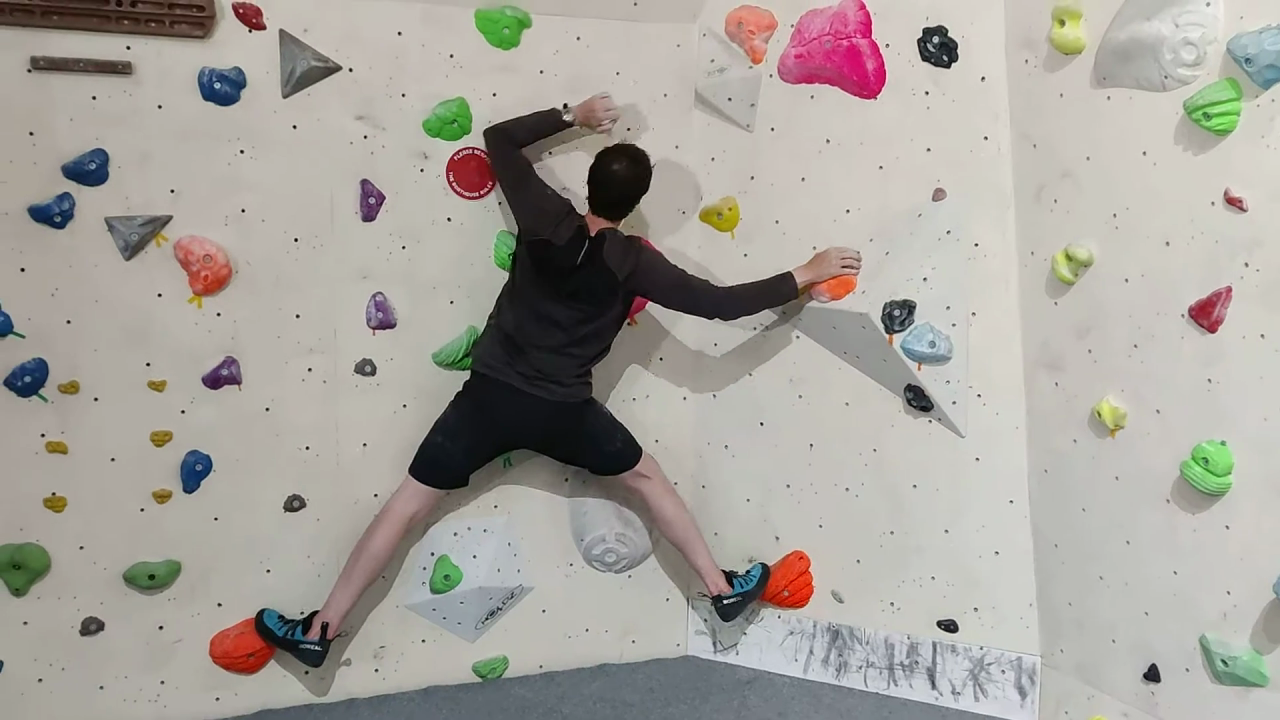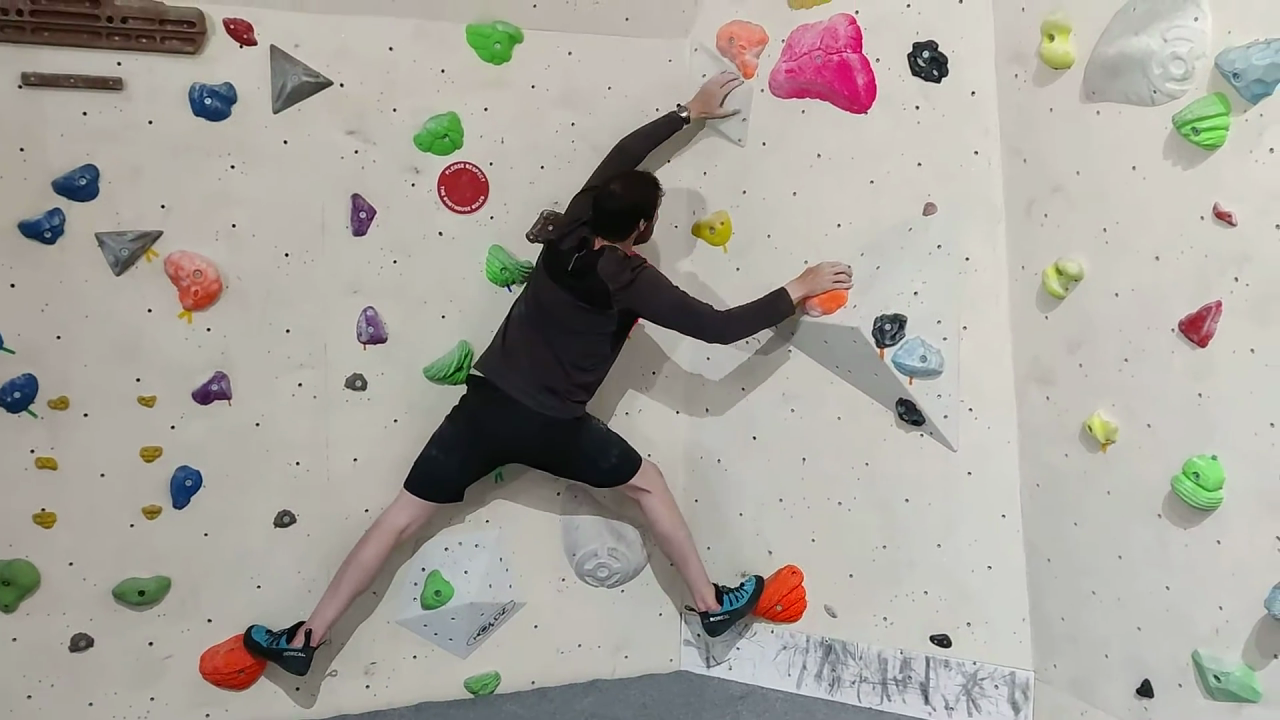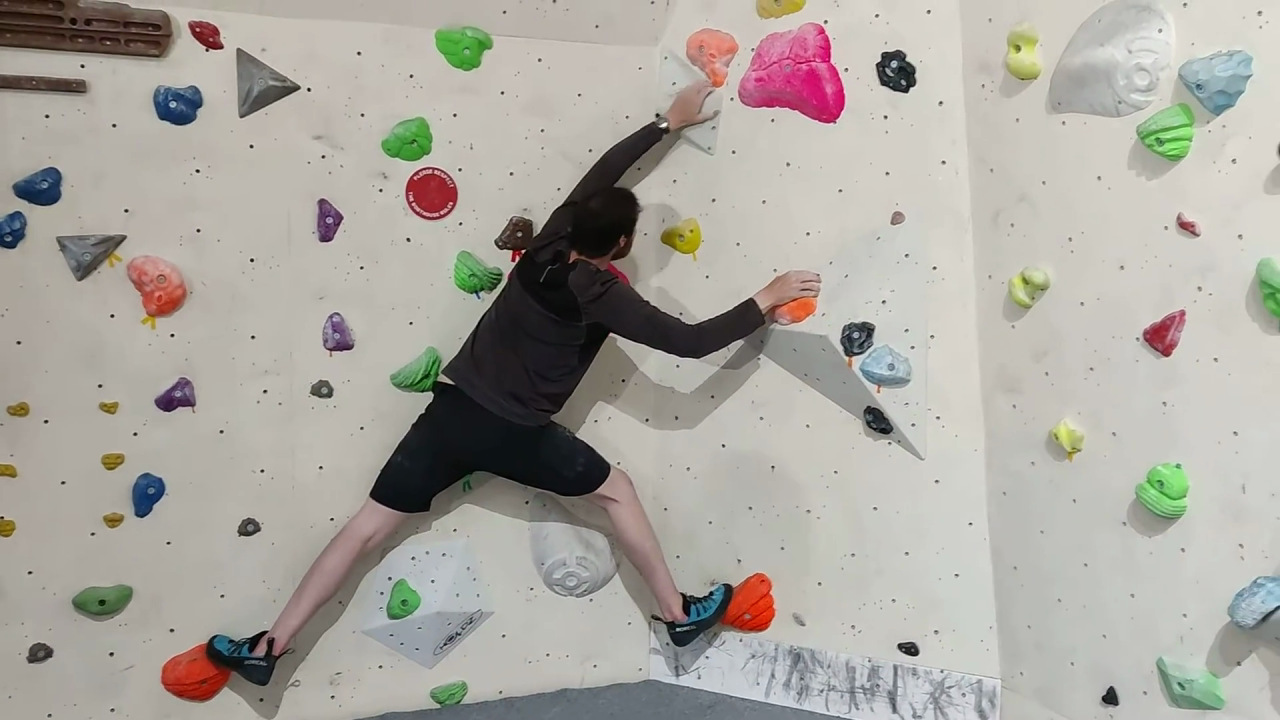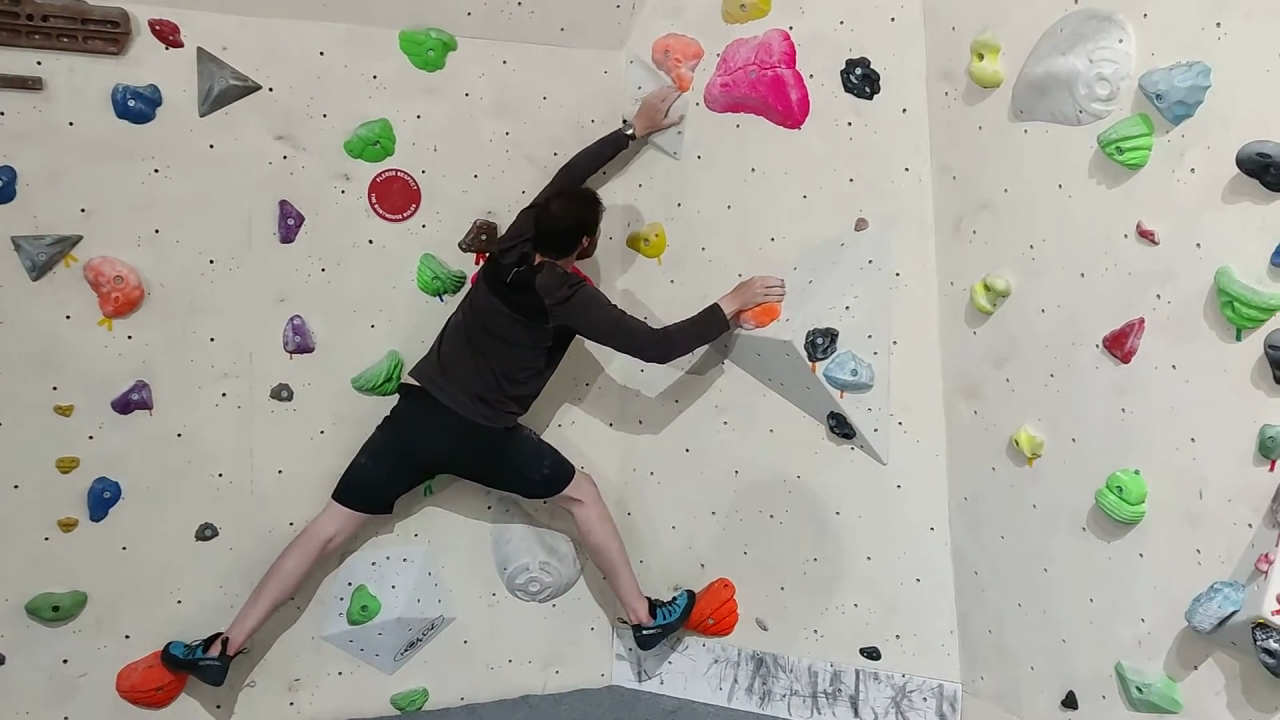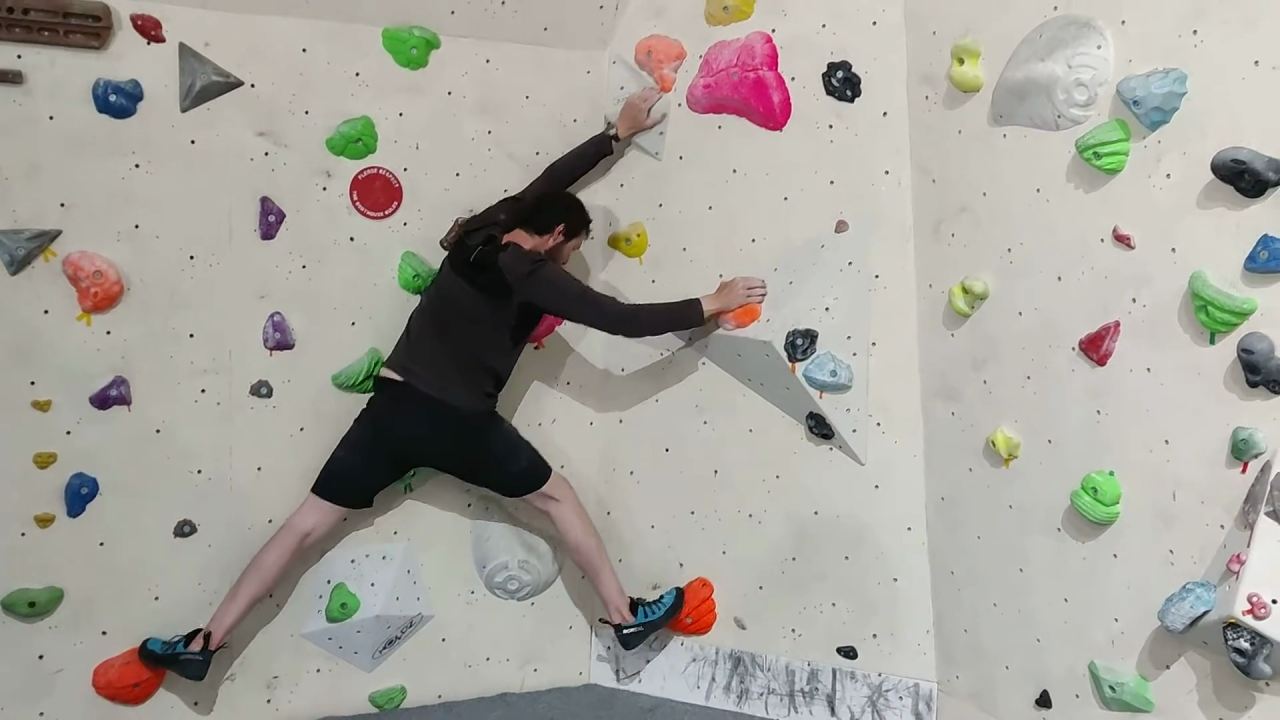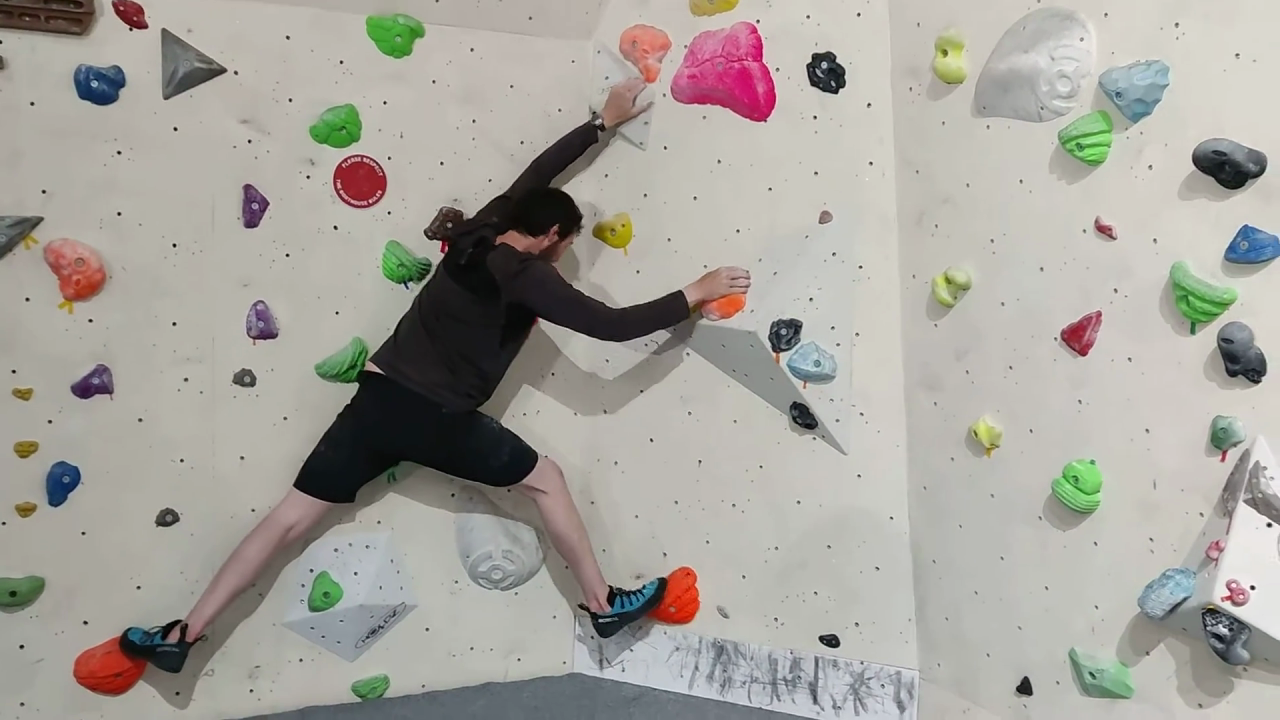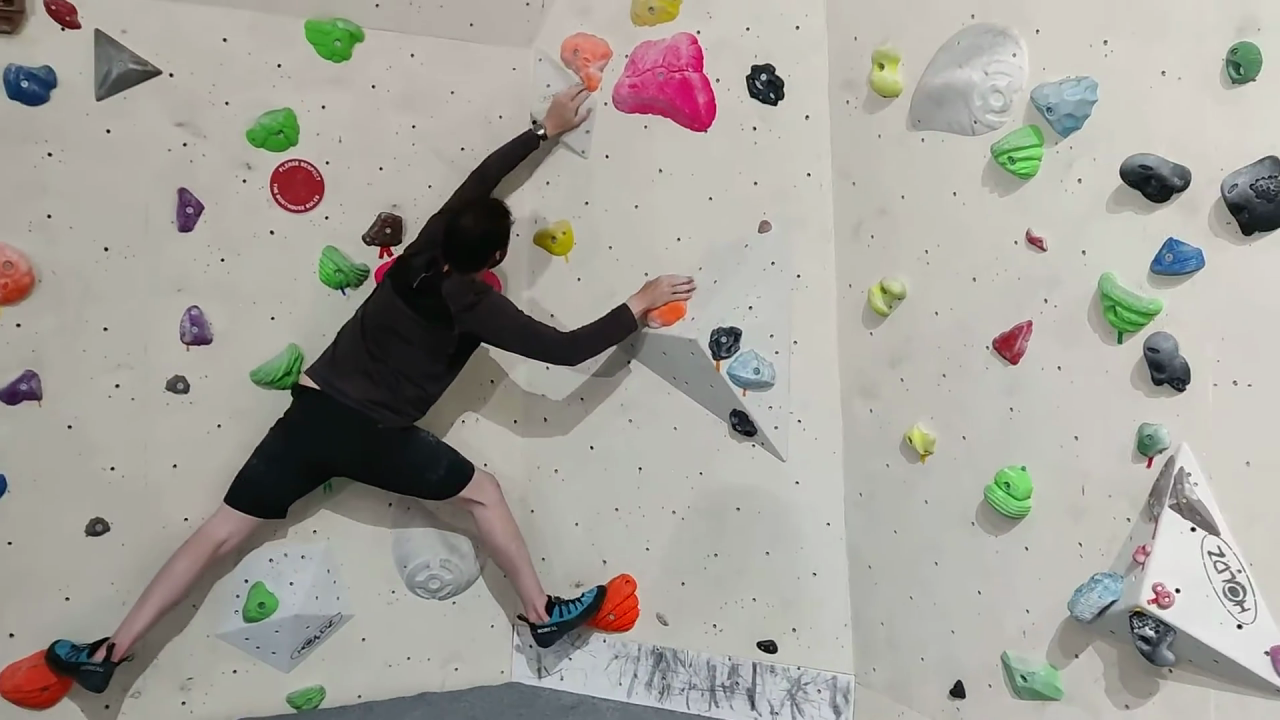
dt=0.7s
person 1, frame 1
left shoulder: (544, 219)
right shoulder: (632, 263)
left elbow: (501, 139)
right elbow: (719, 303)
left wrist: (574, 117)
right wrist: (804, 275)
left hip: (490, 396)
right hip: (563, 412)
left knee: (406, 503)
right knee: (647, 475)
left ankle: (319, 629)
right ankle: (721, 589)
person 1, frame 2
left shoulder: (569, 230)
right shoulder: (630, 280)
left elbow: (619, 157)
right elbow: (719, 326)
left wrist: (686, 113)
right wrist: (798, 290)
left hip: (486, 406)
right hip: (553, 427)
left knee: (400, 517)
right knee: (648, 484)
left ankle: (306, 637)
right ankle: (710, 605)
person 1, frame 3
left shoulder: (550, 240)
right shoulder: (601, 295)
left elbow: (603, 169)
right elbow: (691, 341)
left wrist: (667, 123)
right wrist: (766, 299)
left hip: (451, 411)
right hip: (514, 434)
left knee: (366, 527)
right knee: (617, 491)
left ankle: (267, 648)
right ankle: (677, 614)
person 1, frame 4
left shoulder: (516, 243)
right shoulder: (569, 298)
left elbow: (567, 175)
right elbow: (659, 345)
left wrist: (632, 130)
right wrist: (731, 305)
left hip: (417, 413)
right hip: (479, 435)
left knee: (327, 530)
right knee: (582, 495)
left ankle: (224, 648)
right ankle: (642, 617)
person 1, frame 5
left shoulder: (481, 231)
right shoulder: (534, 276)
left elbow: (549, 180)
right elbow: (626, 320)
left wrist: (617, 134)
right wrist: (710, 305)
left hip: (391, 406)
right hip: (455, 423)
left knee: (305, 525)
right knee: (558, 494)
left ankle: (205, 643)
right ankle: (624, 616)
person 1, frame 6
left shoulder: (478, 232)
right shoulder: (525, 276)
left elbow: (537, 171)
right elbow: (615, 325)
left wrist: (602, 122)
right wrist: (695, 294)
left hip: (376, 402)
right hip: (437, 421)
left knee: (288, 518)
right knee: (547, 480)
left ankle: (182, 635)
right ankle: (602, 604)
person 1, frame 7
left shoulder: (425, 250)
right shoulder: (476, 307)
left elbow: (479, 179)
right elbow: (567, 349)
left wrist: (545, 130)
right wrist: (640, 303)
left hip: (310, 414)
right hip: (370, 438)
left knee: (217, 535)
right knee: (484, 493)
left ankle: (108, 654)
right ankle: (542, 615)
